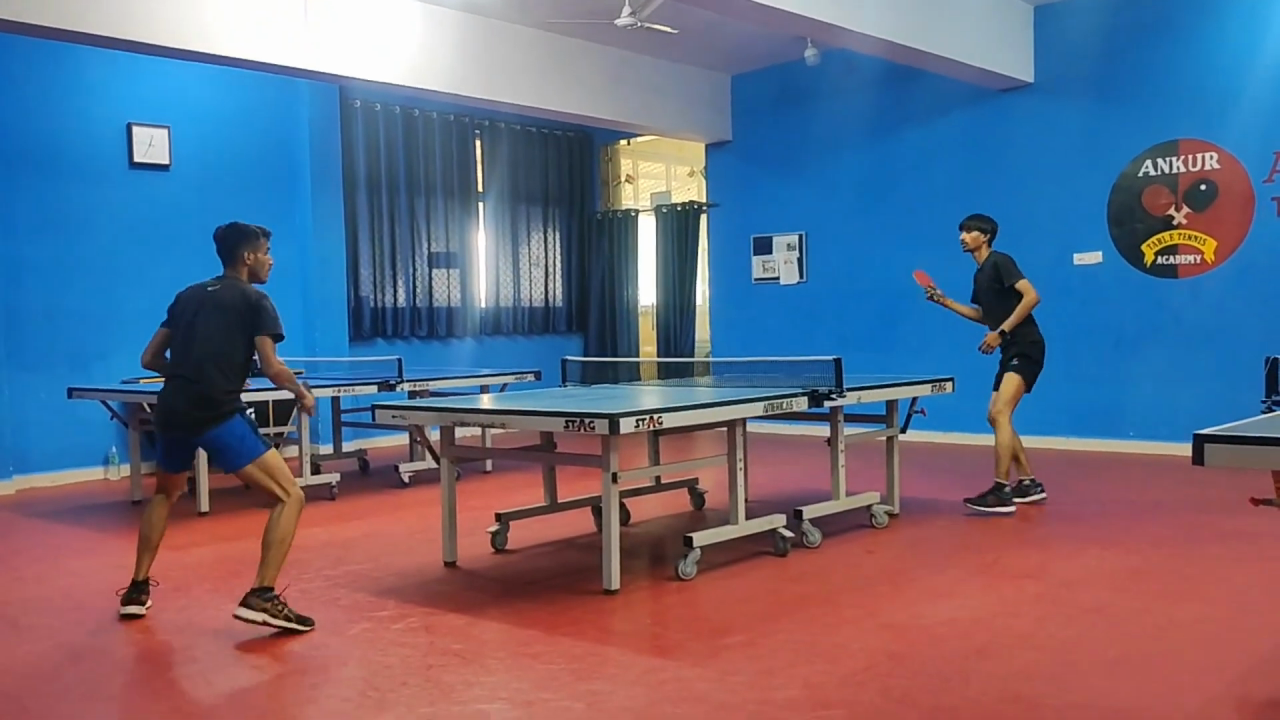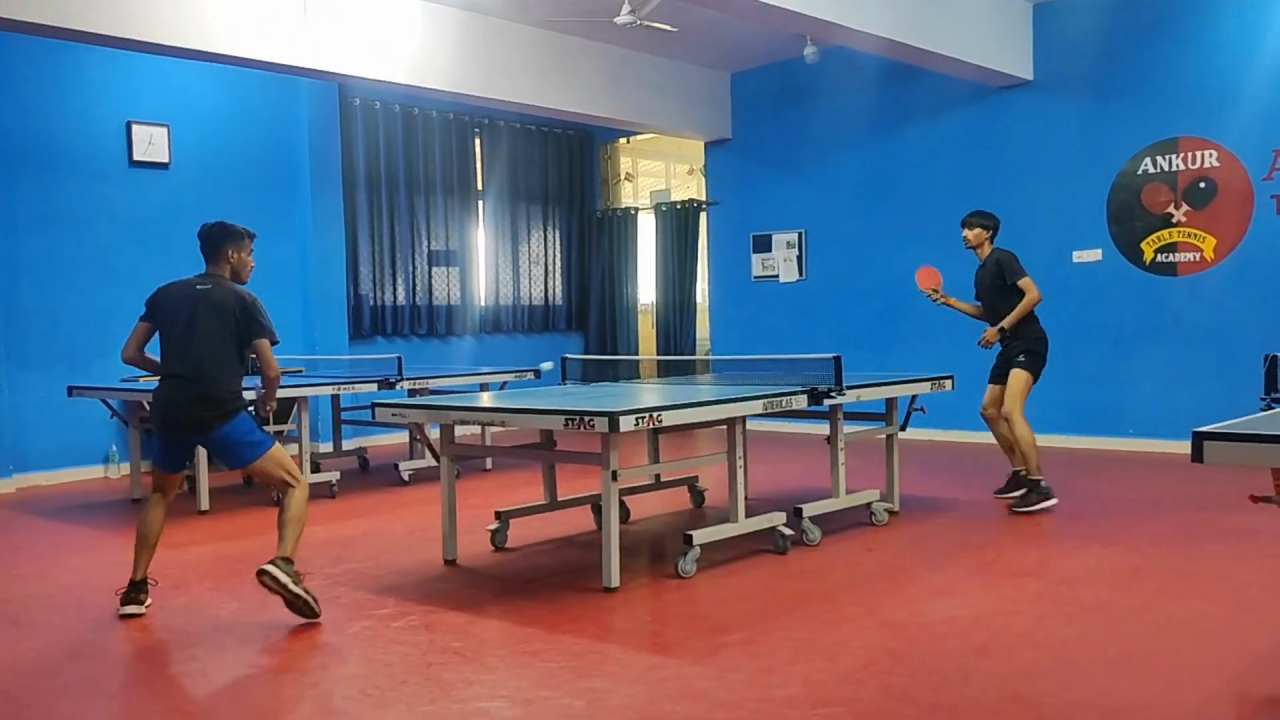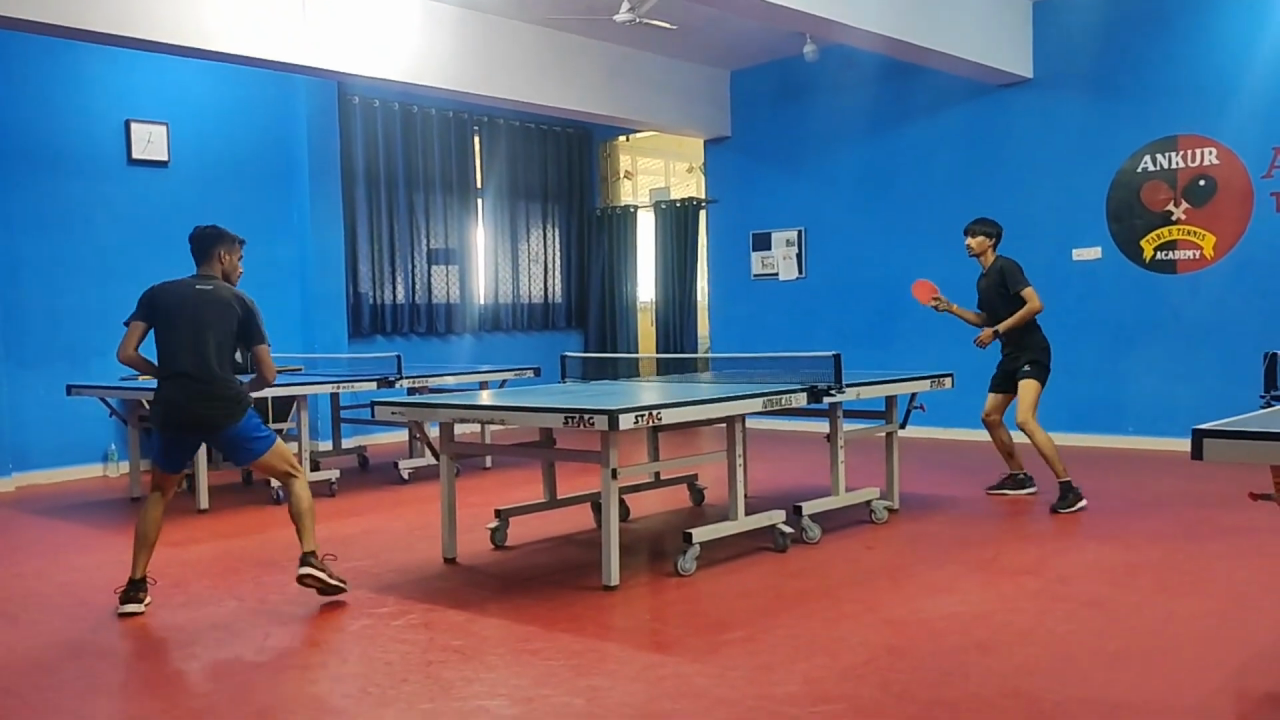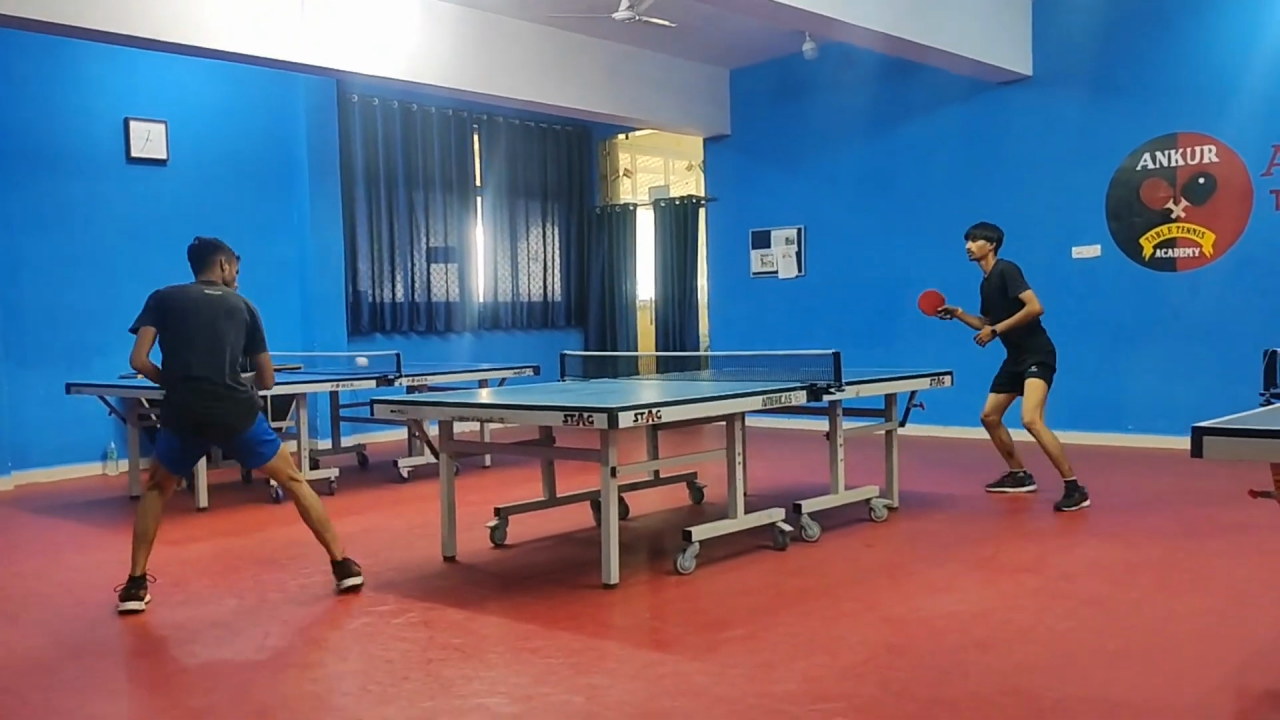
dt=0.1s
person 1, frame 1
left shoulder: (188, 296)
right shoulder: (255, 300)
left elbow: (149, 359)
right elbow: (271, 367)
right wrist: (302, 393)
left hip: (172, 410)
right hip: (219, 413)
left knee: (165, 493)
right knee: (290, 496)
left ankle: (137, 590)
right ankle: (261, 595)
person 1, frame 2
left shoulder: (165, 294)
right shoulder: (243, 301)
left elbow: (129, 353)
right elbow: (270, 370)
right wrist: (269, 397)
left hip: (170, 411)
right hip: (221, 412)
left knee: (162, 493)
right knee: (294, 484)
left ankle: (135, 589)
right ankle: (282, 564)
person 1, frame 3
left shoulder: (158, 295)
right shoulder: (239, 302)
left elbow: (126, 354)
right elbow: (267, 373)
right wrist: (244, 387)
left hip: (173, 410)
right hip: (227, 408)
left knee: (160, 491)
right knee: (294, 476)
left ankle: (135, 587)
right ankle: (310, 560)
person 1, frame 4
left shoulder: (163, 298)
right shoulder: (242, 306)
left elbow: (139, 362)
right elbow: (265, 378)
left hip: (184, 413)
right hip: (238, 413)
left knee: (157, 488)
right knee: (295, 483)
left ankle: (137, 584)
right ankle: (342, 564)
person 2, frame 1
left shoulder: (1000, 261)
right shoulder: (980, 274)
left elbow: (1032, 297)
right elbow: (984, 315)
left wrist: (1001, 332)
right wrist: (945, 301)
left hip: (1026, 346)
right hip: (1014, 350)
left knee: (999, 413)
right knee: (996, 416)
left ankle: (1000, 491)
right ankle: (1029, 483)
person 2, frame 2
left shoulder: (1003, 258)
right shoulder: (981, 269)
left elbow: (1033, 295)
right elbow: (984, 311)
left wrist: (1001, 327)
right wrist: (946, 299)
left hip: (1028, 343)
right hip: (1011, 347)
left knee: (1010, 412)
right knee: (990, 411)
left ankle: (1040, 487)
right ankle: (1022, 474)
person 2, frame 3
left shoulder: (1007, 267)
right shoulder: (984, 280)
left elbow: (1035, 305)
right elbow: (985, 320)
left wrist: (996, 331)
right wrist: (951, 308)
left hip: (1031, 352)
right hip: (1012, 355)
left knee: (1025, 421)
right knee: (990, 416)
left ankle: (1069, 490)
right ankle: (1019, 476)
person 2, frame 4
left shoulder: (1007, 270)
right shoulder: (986, 283)
left elbow: (1035, 308)
right elbow: (986, 324)
left wrist: (995, 330)
right wrist: (958, 314)
left hip: (1037, 355)
right hip: (1015, 358)
left knee: (1032, 420)
right knee: (990, 416)
left ankle: (1074, 487)
right ankle: (1020, 474)
